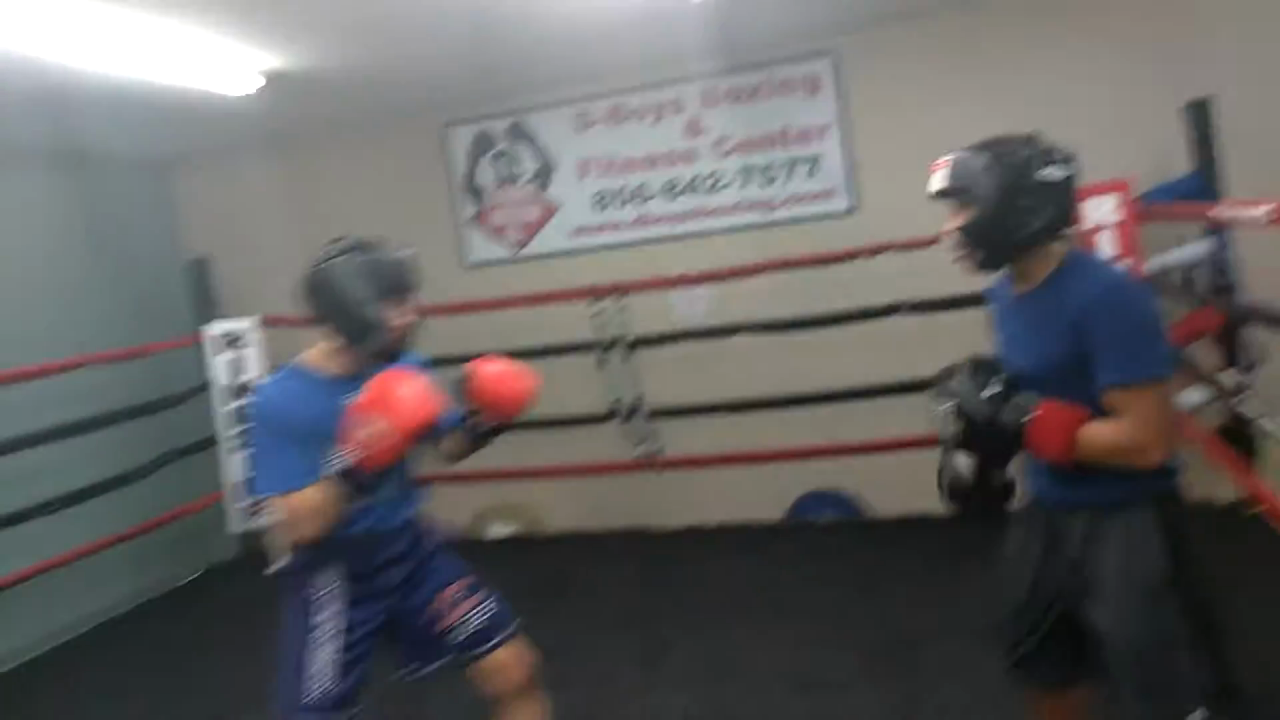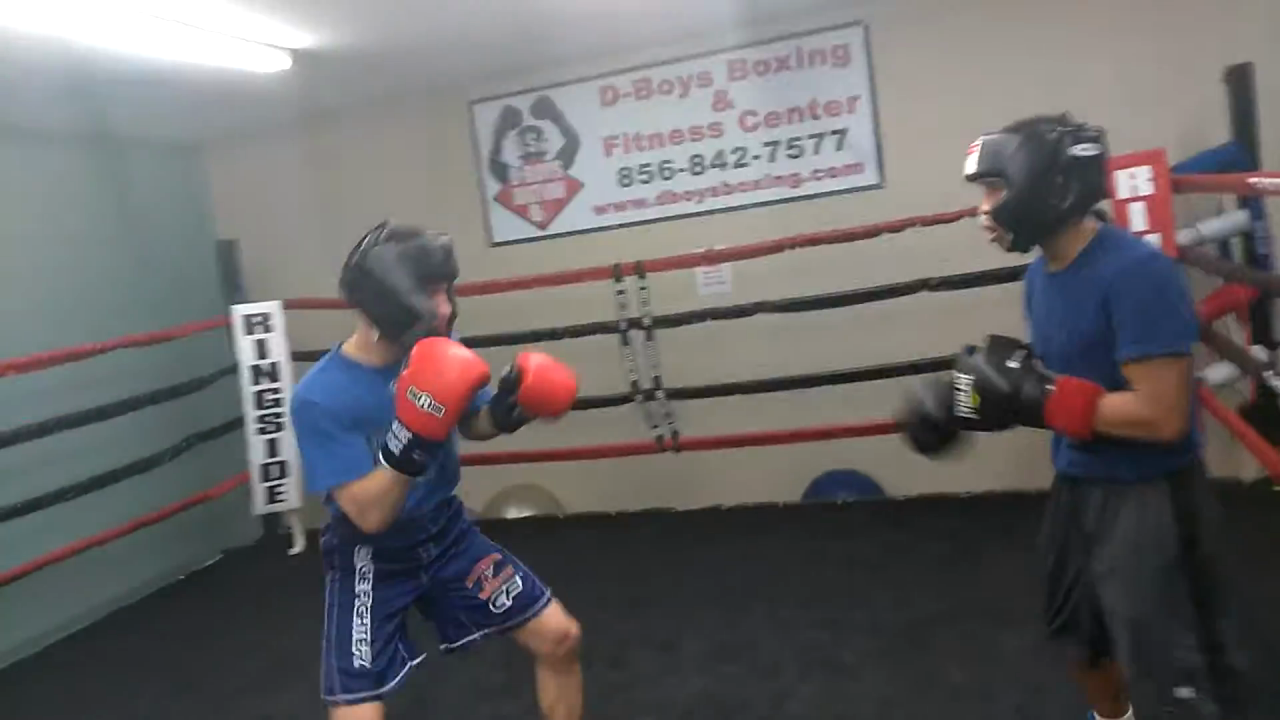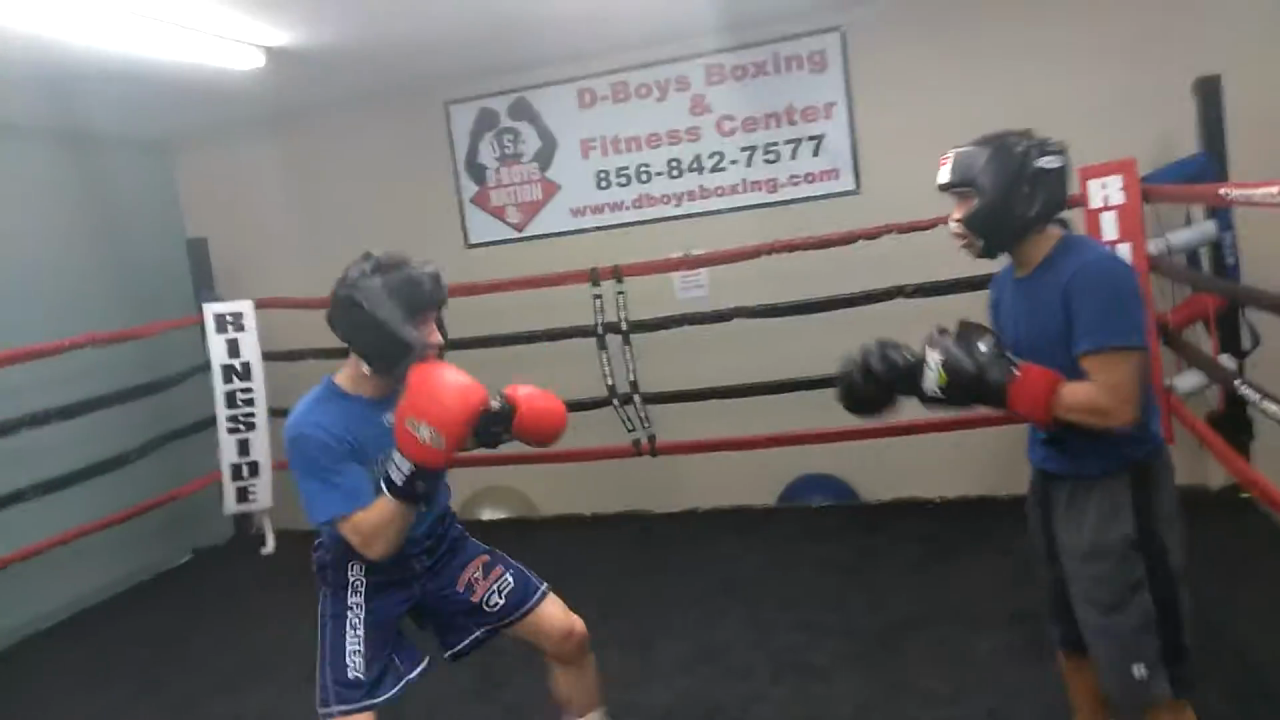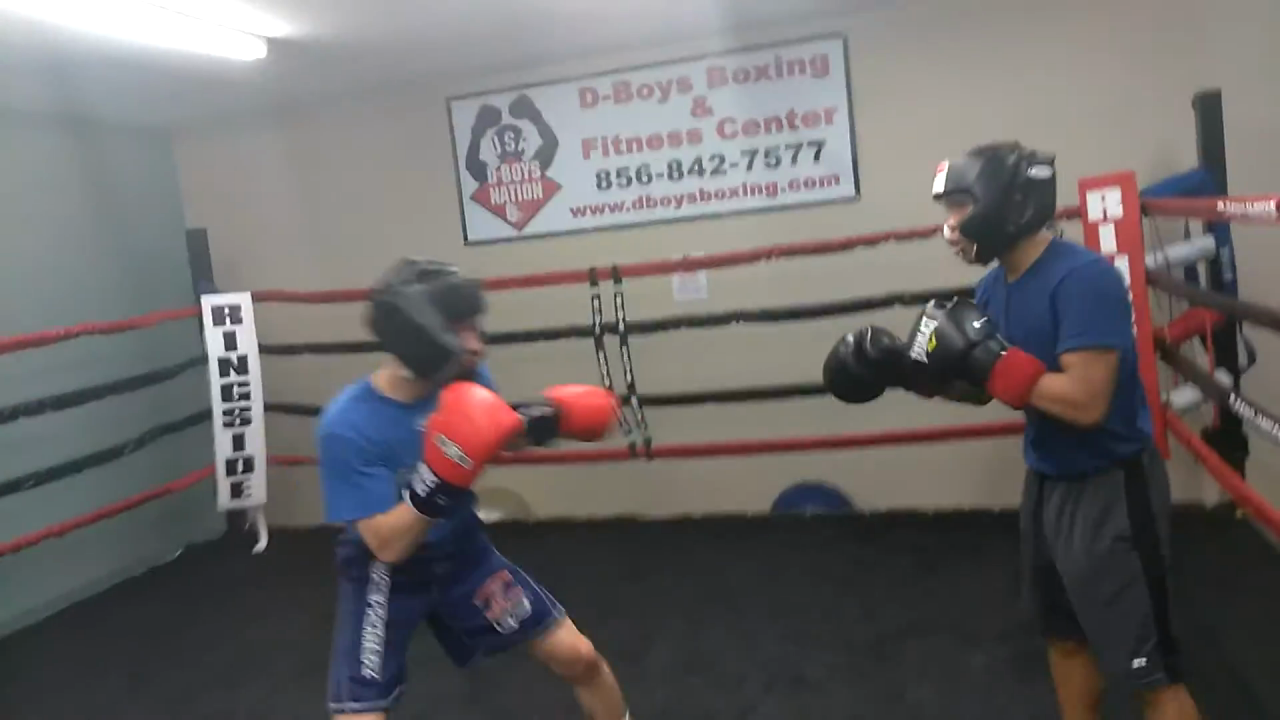
dt=0.1s
person 1, frame 1
left shoulder: (1108, 297)
right shoulder: (1005, 293)
left elbow: (1147, 440)
left wrist: (1021, 421)
right wrist: (983, 409)
left hip: (1128, 520)
right hip: (1048, 509)
right knee: (1040, 663)
person 1, frame 2
left shoulder: (1136, 273)
right shoulder: (1041, 273)
left elbow: (1162, 418)
left wrist: (1040, 398)
right wrist: (965, 395)
left hip: (1147, 498)
right hip: (1075, 487)
right knee: (1085, 639)
person 1, frame 3
left shoulder: (1096, 273)
right shoulder: (1010, 280)
left elbow: (1116, 409)
right elbow: (1007, 386)
left wrist: (1004, 377)
right wrist: (916, 373)
left hip: (1119, 489)
right hip: (1054, 482)
right knee: (1075, 636)
person 1, frame 4
left shoulder: (1083, 277)
right shoulder: (995, 285)
left elbow: (1086, 404)
right elbow: (978, 384)
left wrist: (985, 358)
right wrist: (904, 365)
left hip: (1111, 488)
right hip: (1048, 482)
left knee: (1143, 662)
right knee: (1065, 636)
person 2, frame 1
left shoulder: (400, 368)
right shoulder: (277, 406)
left elbow: (444, 447)
right elbow: (296, 527)
left wrist: (480, 419)
right wrist: (354, 462)
left hip: (412, 552)
right hip: (333, 582)
left knee: (515, 673)
person 2, frame 2
left shoulder: (439, 354)
right shoulder: (321, 398)
left elbow: (474, 424)
right elbow: (371, 515)
left wrist: (510, 405)
right wrist: (411, 434)
left hip: (445, 531)
right hip: (371, 560)
left knee: (559, 636)
person 2, frame 3
left shoulder: (427, 376)
right shoulder: (314, 427)
left elbow: (462, 430)
right elbow: (373, 542)
left wrist: (498, 419)
right wrist: (415, 462)
left hip: (438, 544)
right hip: (363, 576)
left knee: (565, 634)
person 2, frame 4
left shoulder: (463, 380)
right shoulder: (347, 427)
left elbow: (494, 434)
right elbow: (389, 547)
left wrist: (536, 422)
right wrist: (440, 477)
left hip: (461, 552)
right hip: (385, 577)
left knee: (577, 656)
